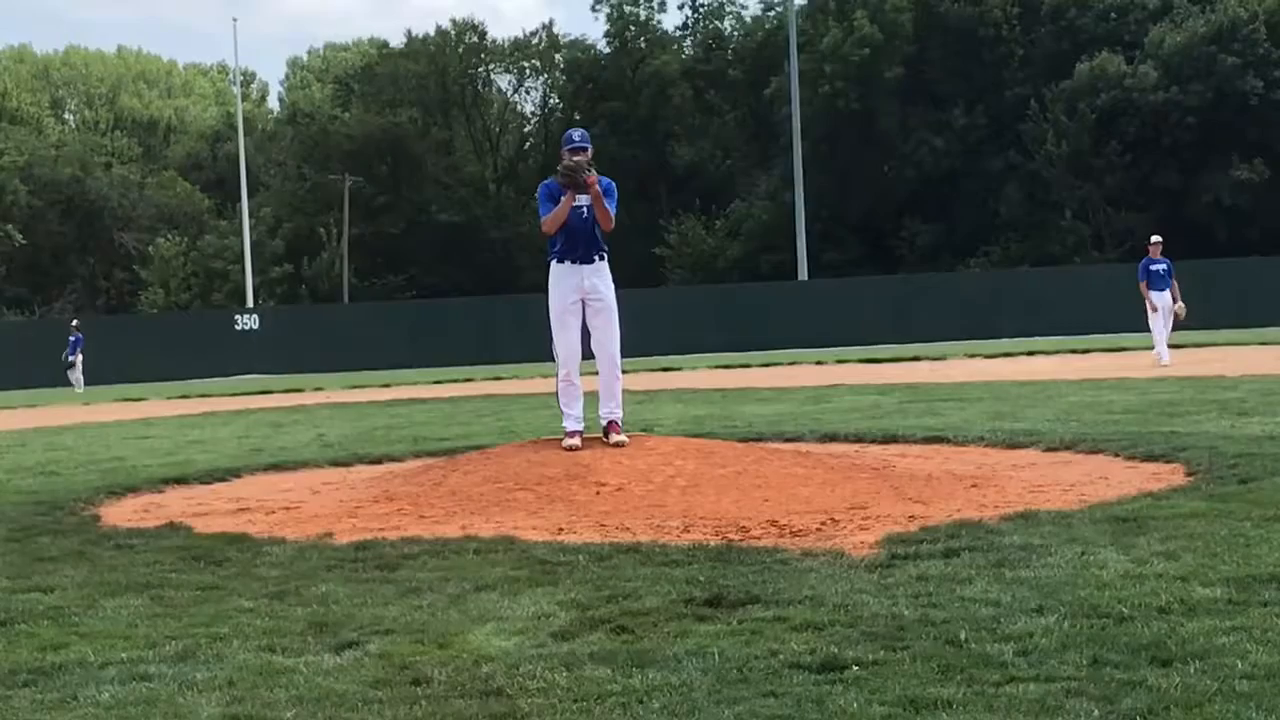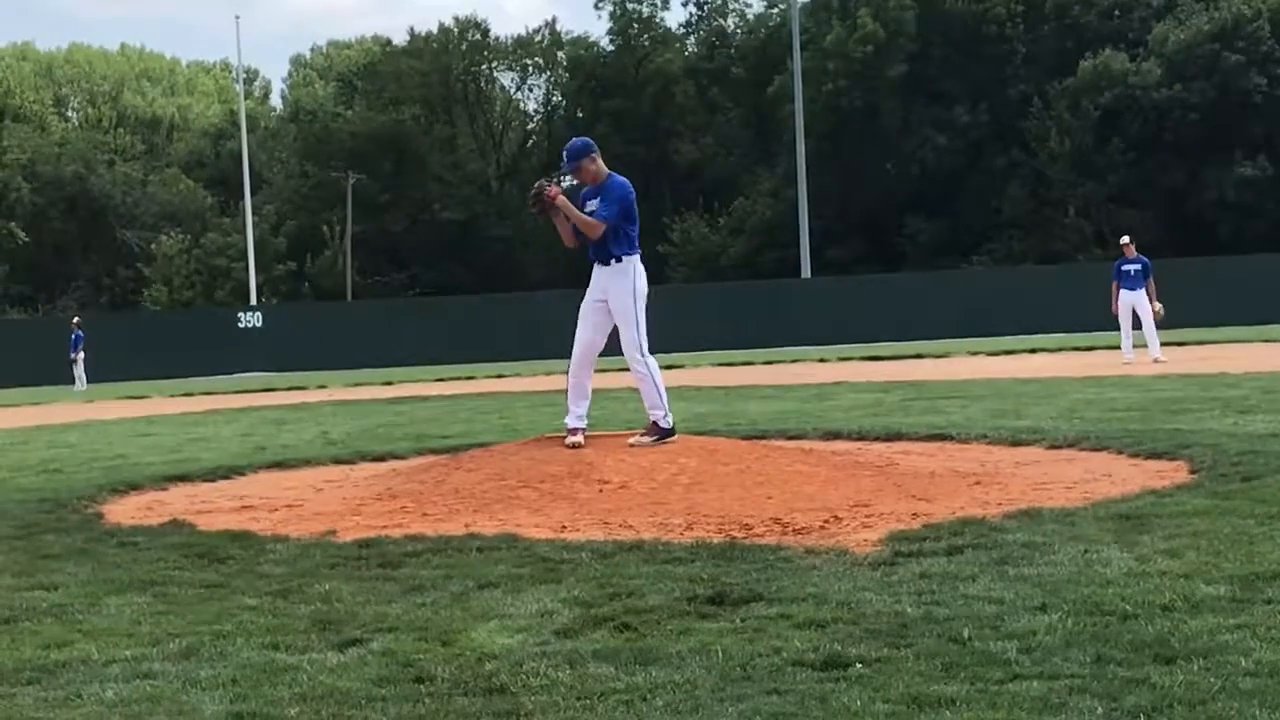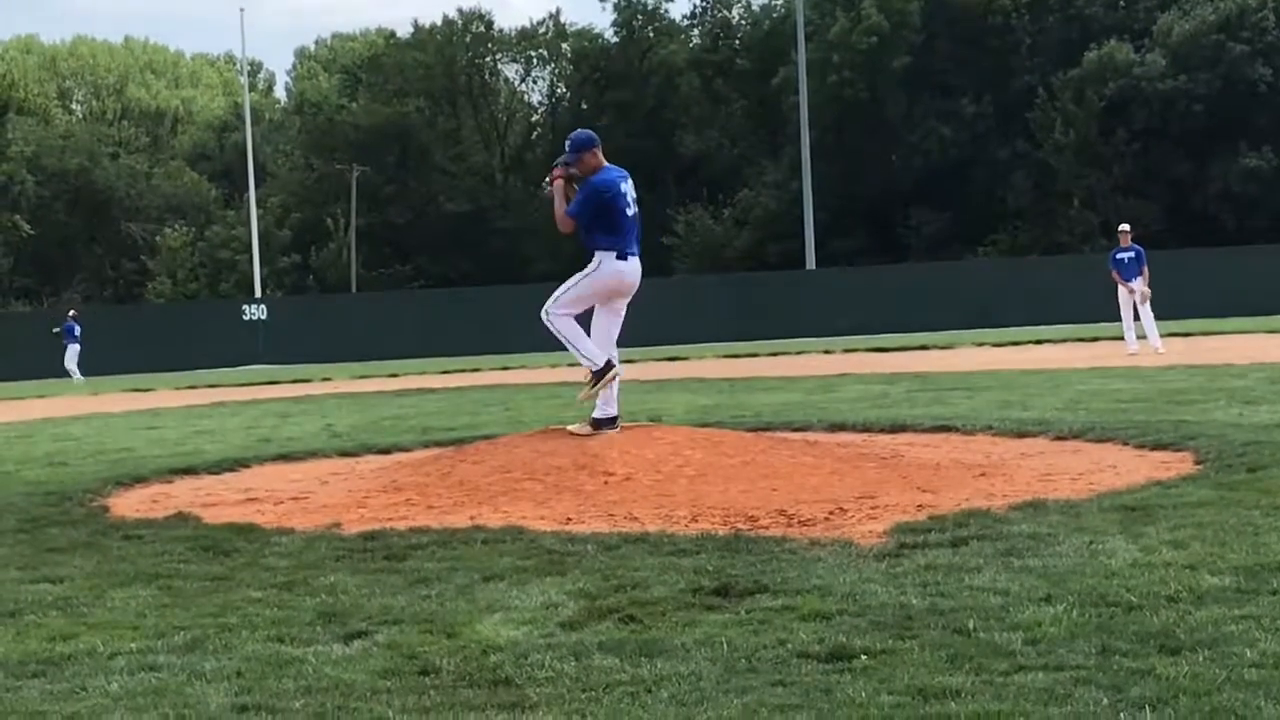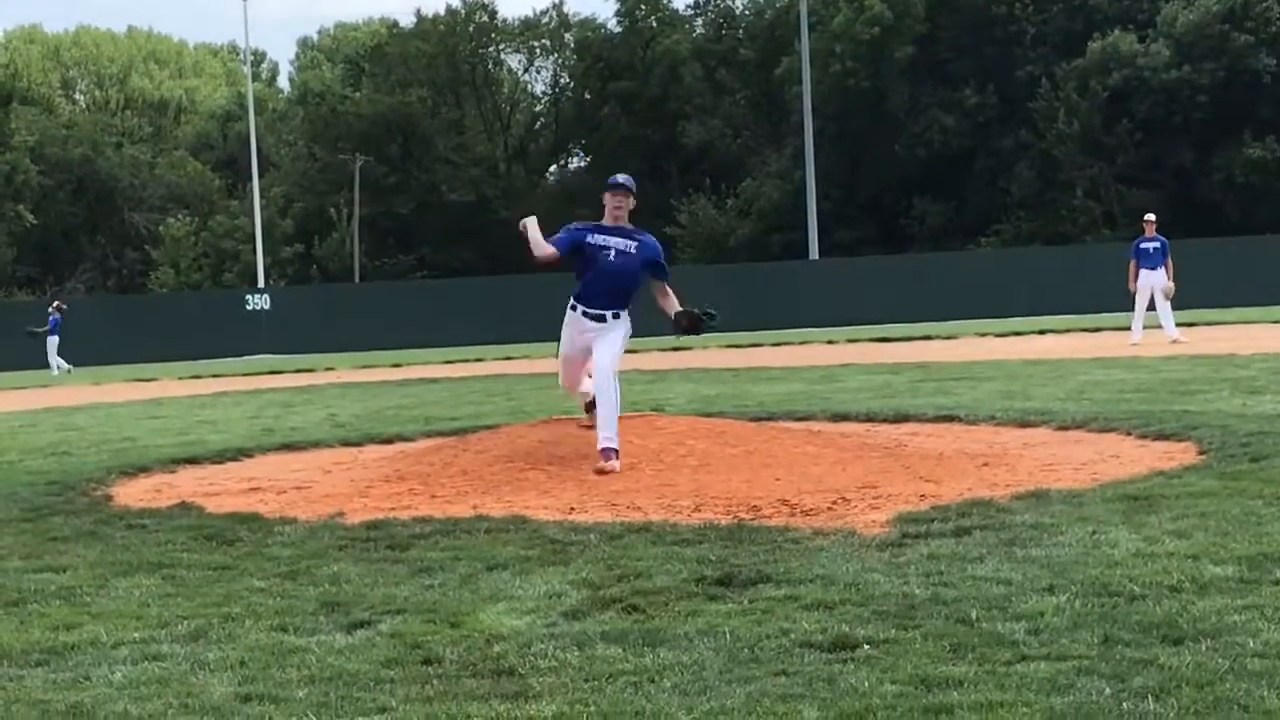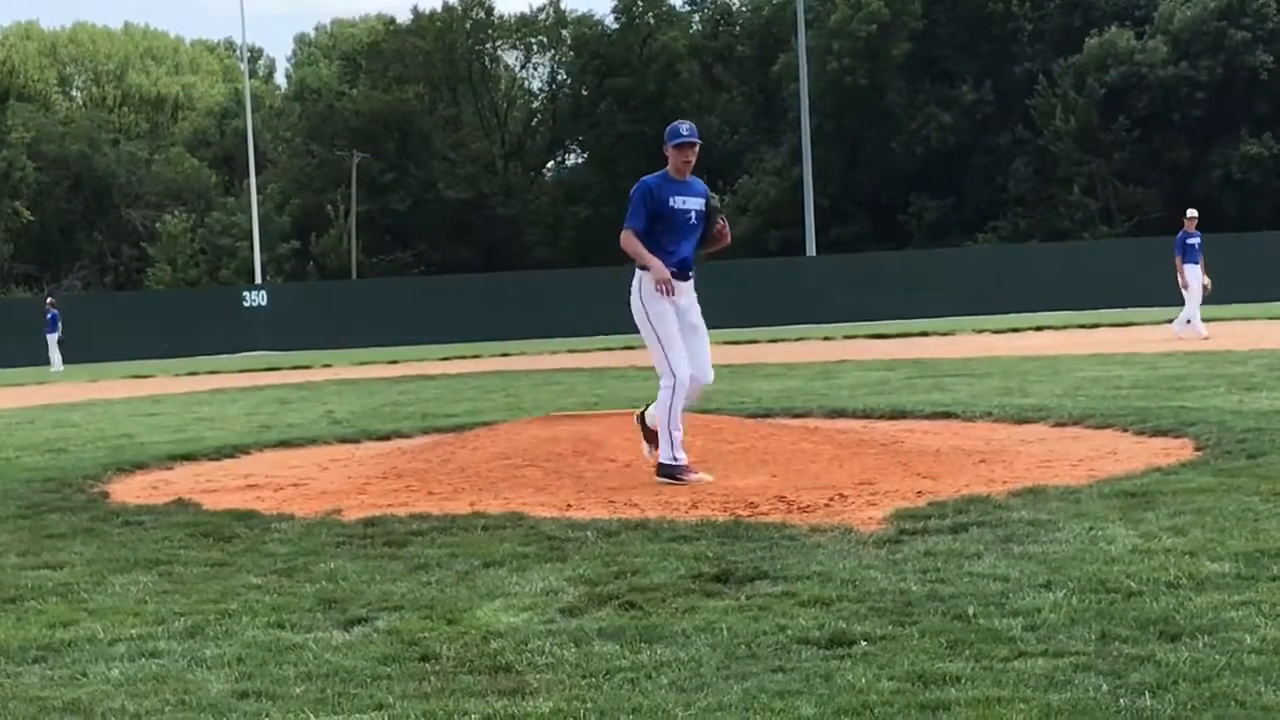
dt=1s
person 1, frame 1
left shoulder: (606, 185)
right shoulder: (550, 187)
left elbow: (608, 224)
right elbow: (548, 227)
left wrist: (595, 193)
right wrist: (571, 194)
left hip: (598, 270)
right hip: (563, 273)
left knee: (609, 351)
right knee: (566, 354)
left ankle: (611, 421)
right ankle: (572, 425)
person 1, frame 2
left shoulder: (619, 187)
right shoulder: (586, 195)
left elbow: (595, 230)
right elbow: (572, 241)
left wrist: (564, 203)
right wrist: (554, 209)
left hip: (624, 272)
right hip: (599, 275)
left knee: (635, 351)
right knee: (581, 352)
left ankle: (663, 422)
right ankle: (576, 423)
person 1, frame 3
left shoulder: (597, 184)
right shoulder: (621, 176)
left elbow: (566, 225)
left wrist: (558, 185)
right wrist: (571, 184)
left hip: (608, 266)
right hip: (628, 266)
left knee: (554, 312)
right knee: (603, 342)
left ankle: (600, 367)
right ankle: (606, 415)
person 1, frame 4
left shoulder: (647, 244)
right shoulder: (582, 231)
left elbow: (662, 292)
right elbow: (543, 254)
left wrist: (679, 314)
right wrist: (532, 225)
left hip: (614, 324)
right hip: (579, 319)
left knee: (603, 369)
right knee: (569, 381)
left ankle: (608, 449)
right ankle: (594, 398)
person 1, frame 5
left shoulder: (701, 191)
right shoulder: (649, 187)
right elbow: (627, 237)
left wrist: (721, 237)
right wrist: (654, 265)
left hip: (685, 291)
right hip: (652, 290)
left knee: (701, 375)
right knee: (678, 375)
left ankle: (652, 420)
right ankle: (670, 461)
